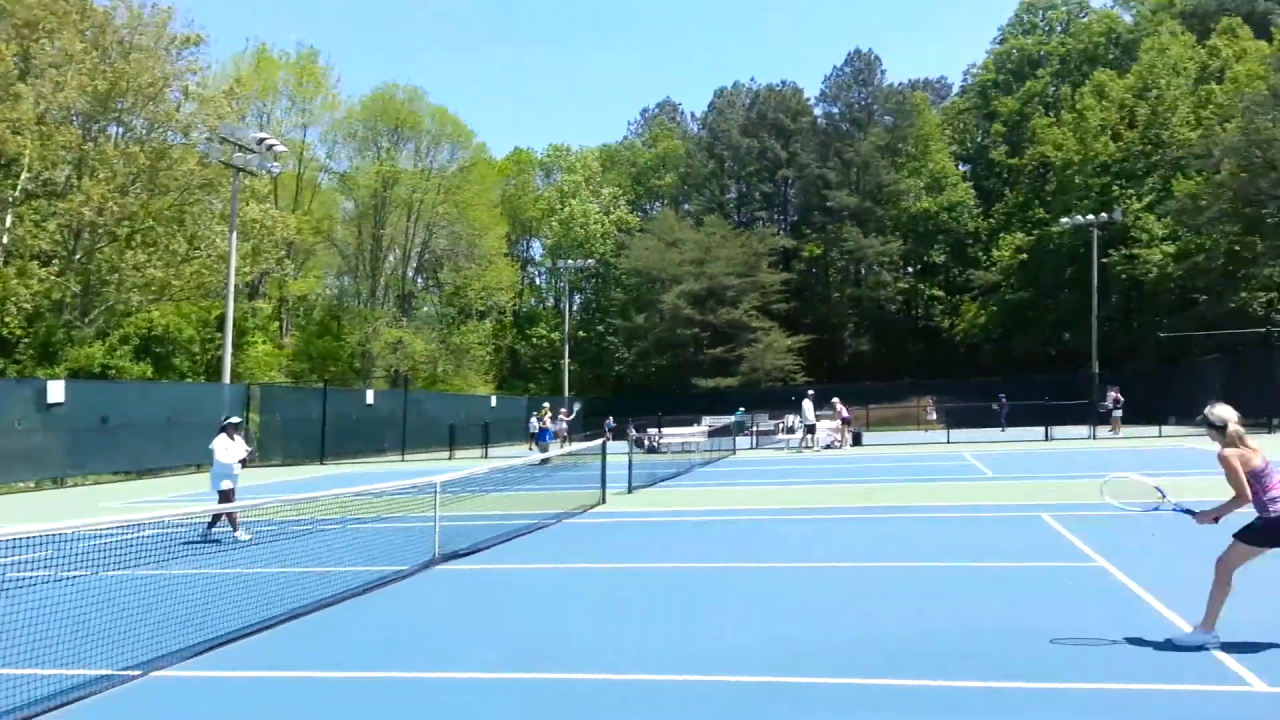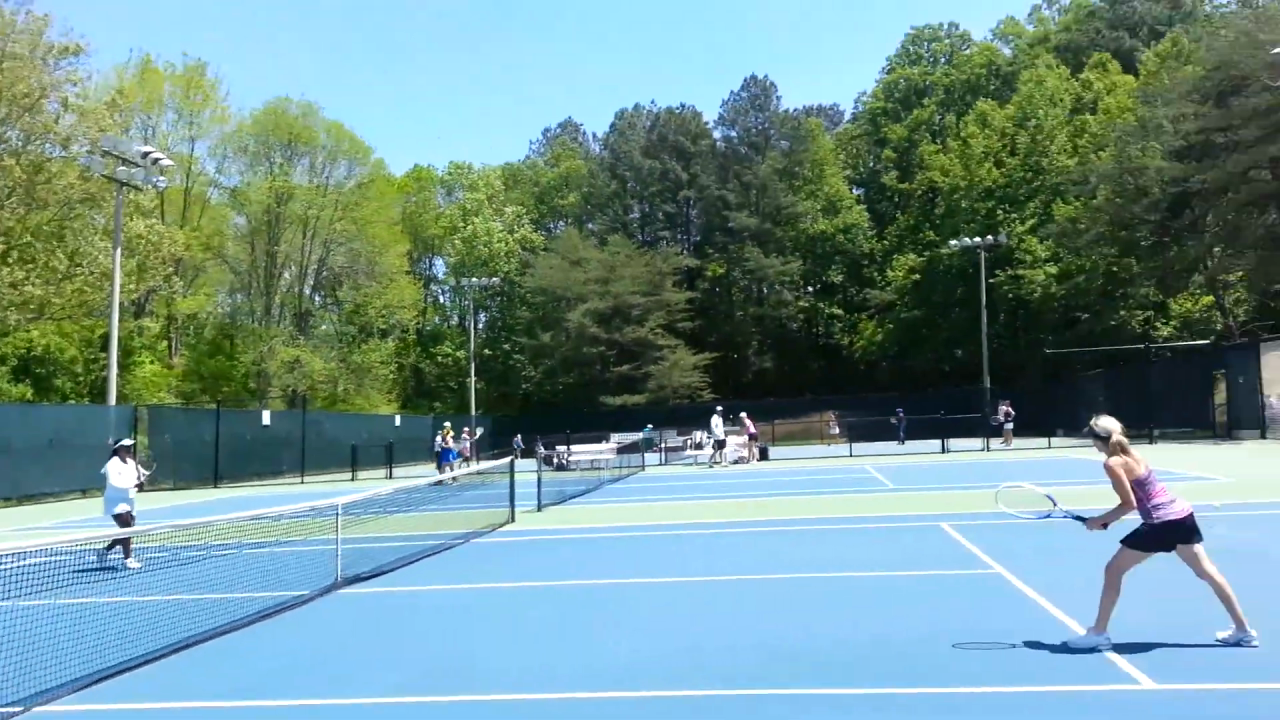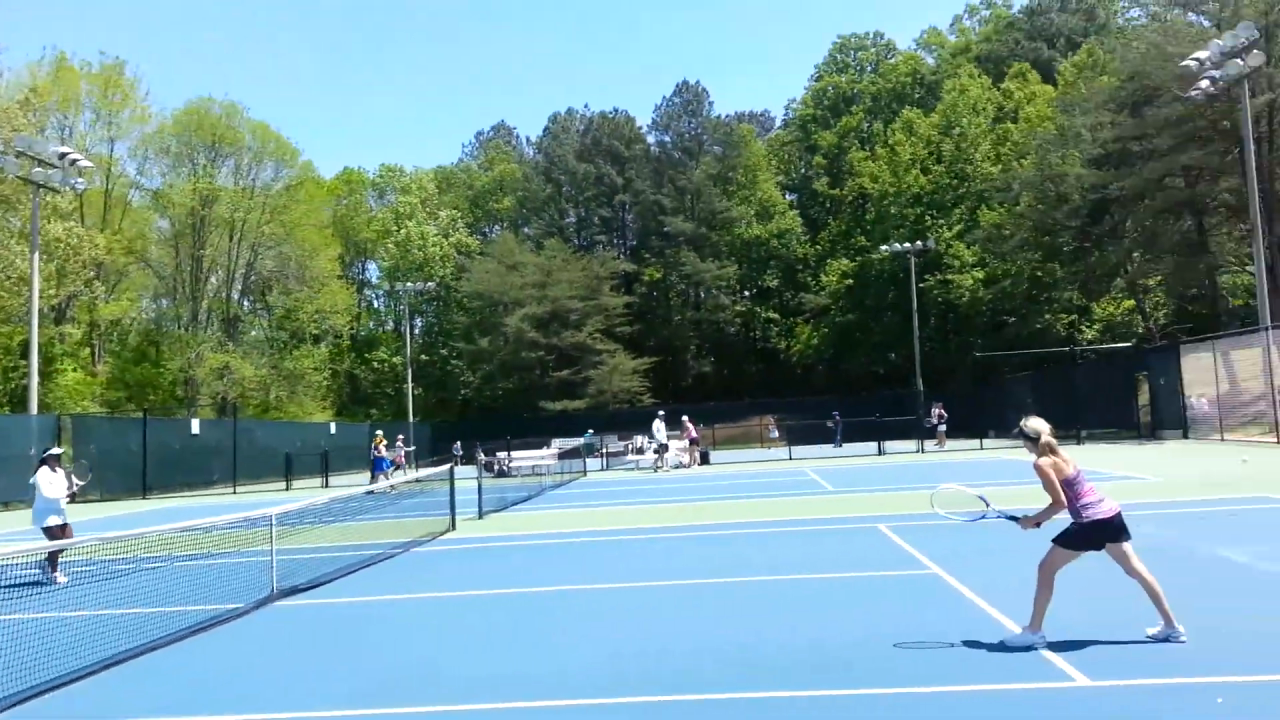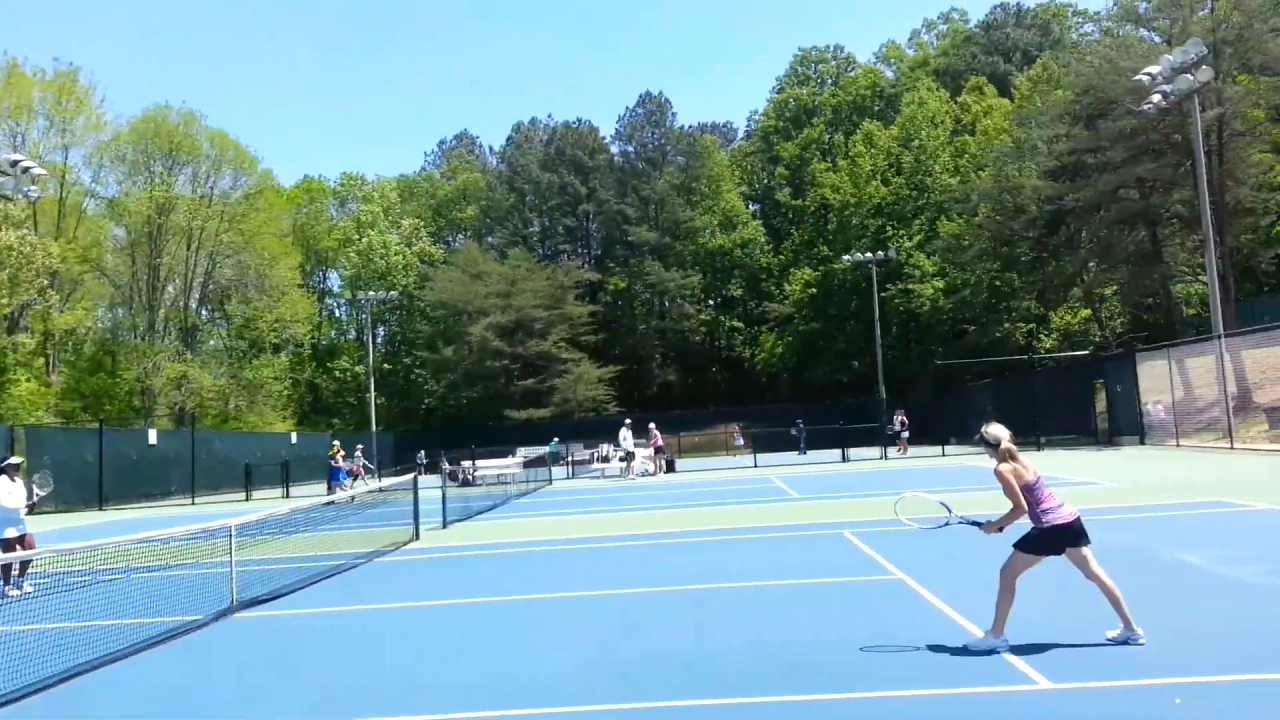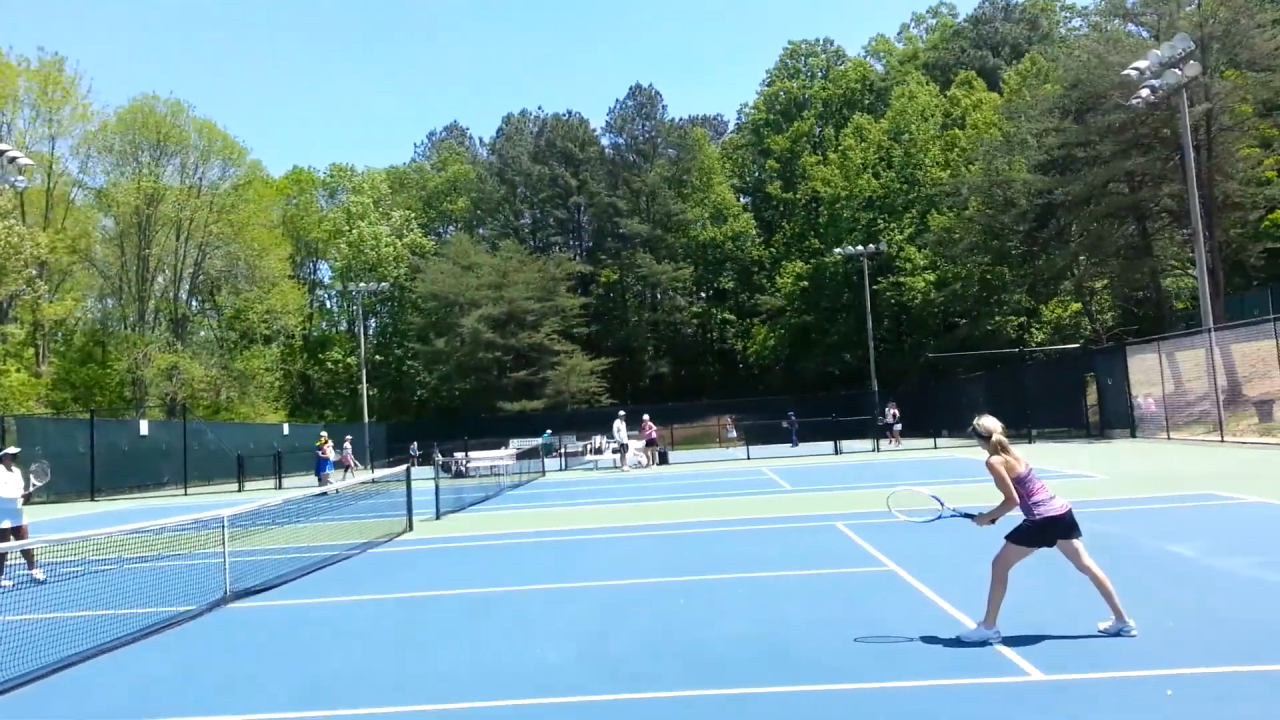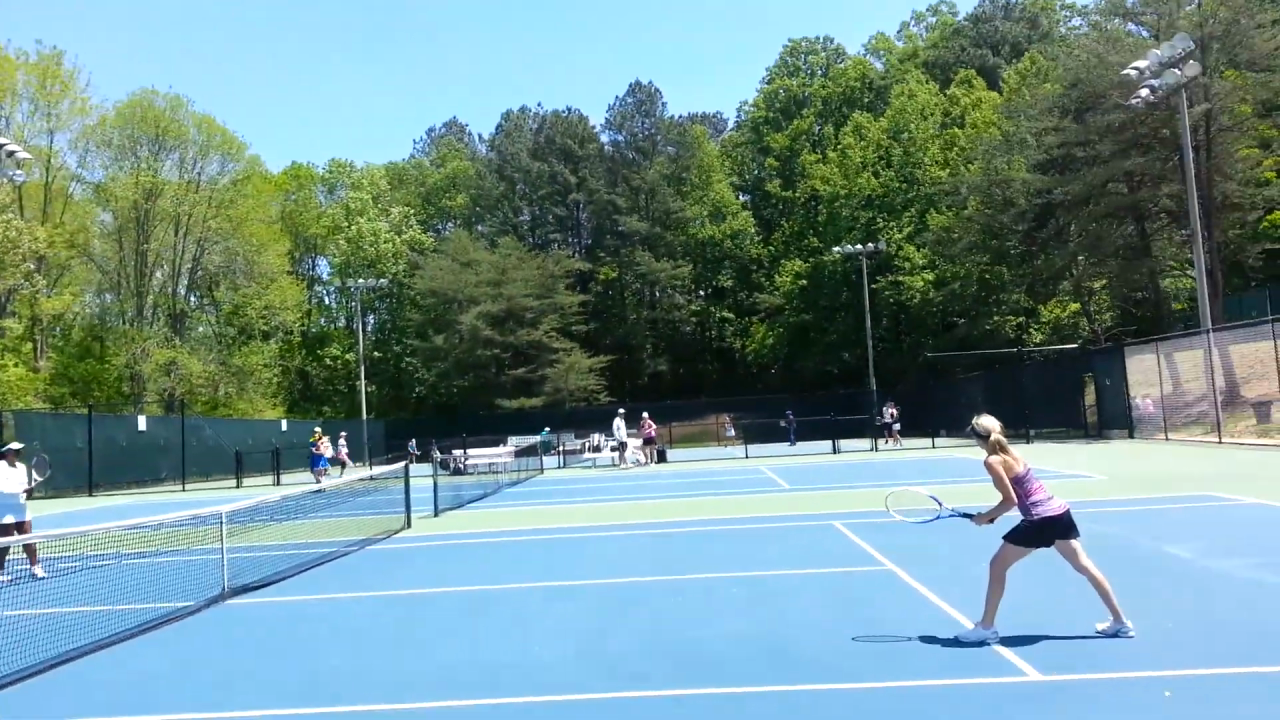
dt=0.1s
person 1, frame 1
left shoulder: (1228, 454)
right shoulder: (1246, 444)
left elbow: (1245, 497)
left wrist: (1212, 514)
right wrist: (1219, 512)
left knee: (1224, 566)
left ankle: (1206, 630)
person 1, frame 2
left shoulder: (1112, 463)
right shoulder: (1128, 454)
left elbow: (1129, 504)
left wrist: (1100, 521)
right wrist: (1108, 520)
left hip: (1160, 523)
right hip: (1182, 517)
left knee: (1113, 571)
right knee: (1207, 572)
left ankle: (1098, 634)
right ankle: (1243, 630)
person 1, frame 3
left shoulder: (1042, 463)
right shoulder: (1058, 453)
left elbow: (1060, 503)
left wrist: (1033, 520)
right wrist: (1040, 519)
left hip: (1090, 522)
right hip: (1110, 514)
left knee: (1046, 569)
right knee: (1136, 569)
left ankle: (1033, 632)
right ankle: (1171, 626)
person 1, frame 4
left shoulder: (1002, 469)
right shoulder: (1018, 460)
left elbow: (1021, 508)
left wrist: (995, 525)
right wrist: (1002, 523)
left hip: (1050, 527)
right hip: (1069, 519)
left knee: (1007, 574)
right knee: (1095, 573)
left ankle: (996, 636)
right ankle: (1130, 629)
person 1, frame 5
left shoulder: (994, 461)
right shoulder: (1010, 452)
left elbow: (1013, 500)
left wrist: (987, 517)
right wrist: (993, 516)
left hip: (1042, 519)
right hip: (1061, 511)
left knee: (999, 566)
right knee: (1086, 565)
left ankle: (988, 627)
right ankle: (1122, 620)
person 1, frame 6
left shoulder: (992, 461)
right shoulder: (1008, 452)
left elbow: (1011, 500)
left wrist: (986, 517)
right wrist: (992, 515)
left hip: (1040, 519)
right hip: (1059, 512)
left knee: (997, 566)
right knee: (1084, 566)
left ankle: (986, 627)
right ankle: (1120, 622)
